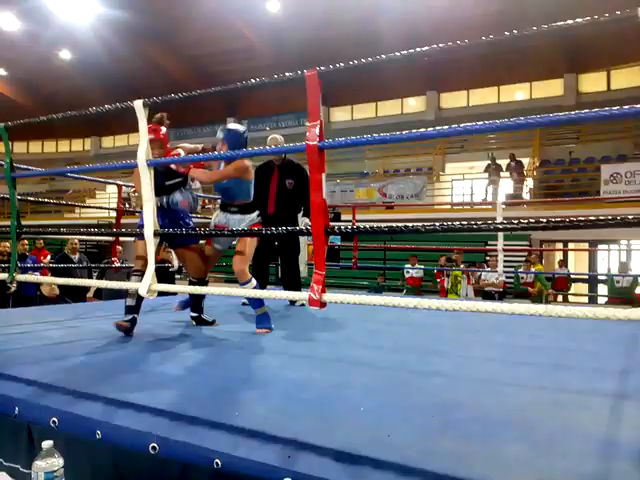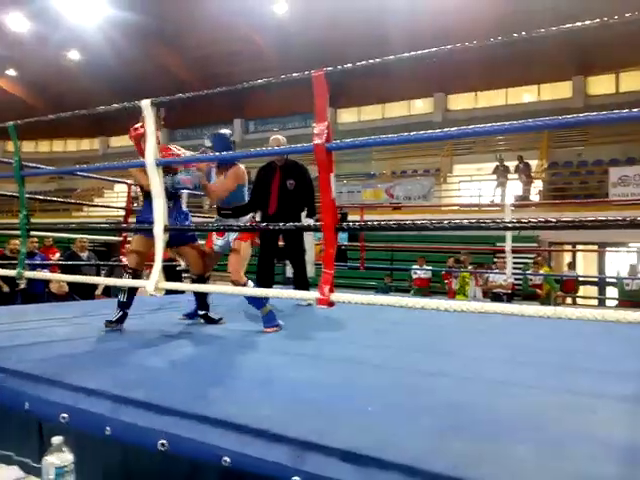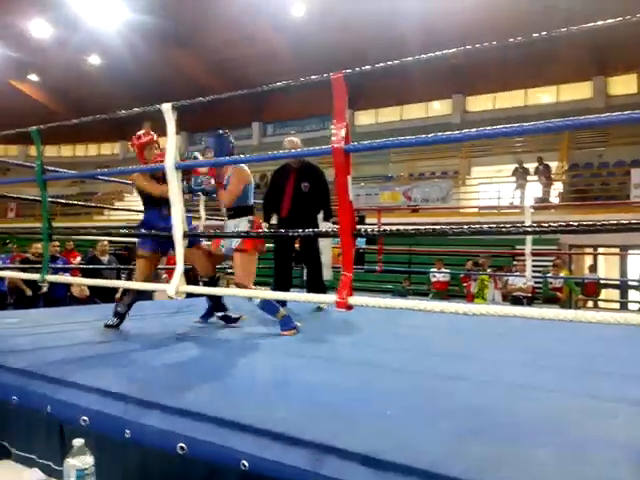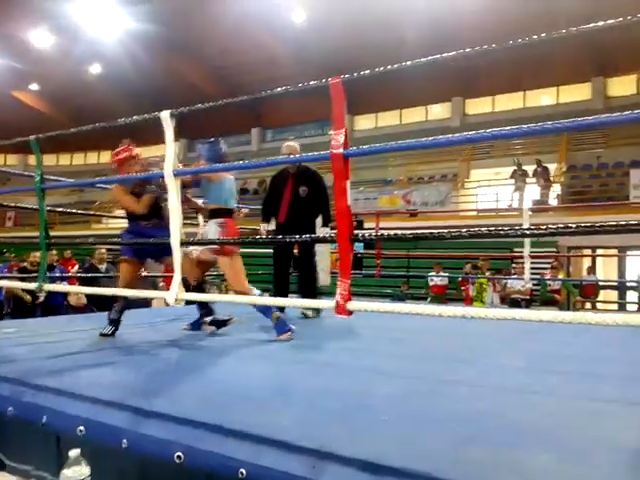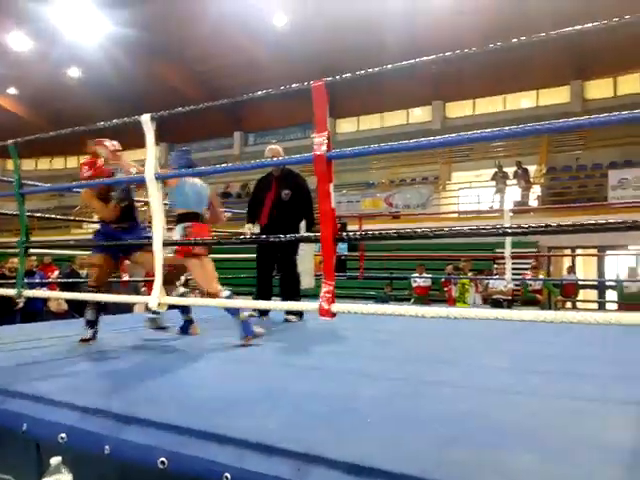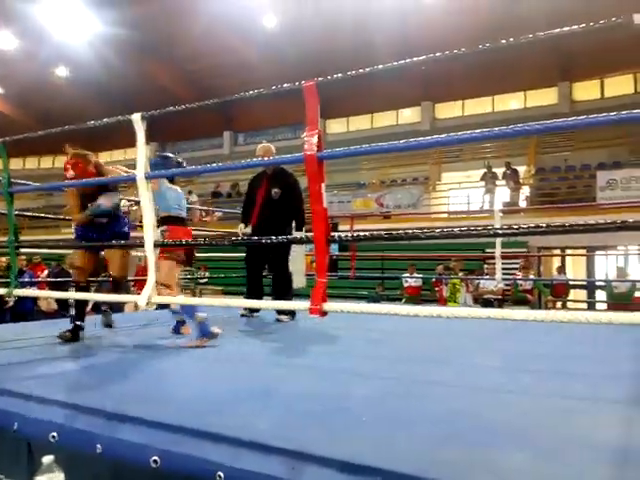
dt=0.1s
person 1, frame 1
left shoulder: (179, 154)
right wrist: (169, 201)
left hip: (180, 220)
right hip: (154, 221)
left knee: (199, 268)
right knee: (141, 262)
left ankle: (196, 312)
right ankle: (130, 316)
person 1, frame 2
left shoulder: (171, 153)
right shoulder: (136, 167)
right elbow: (150, 187)
right wrist: (177, 181)
left hip: (177, 219)
right hip: (150, 219)
left knee: (200, 265)
right knee: (134, 262)
left ankle: (202, 310)
right ankle: (122, 312)
person 1, frame 3
right shoulder: (139, 176)
right elbow: (161, 192)
right hip: (153, 227)
left knee: (208, 268)
right knee: (140, 278)
left ankle: (220, 310)
right ankle: (119, 314)
person 1, frame 4
left shoulder: (151, 178)
right shoulder: (119, 190)
right elbow: (141, 209)
right wrist: (154, 189)
left hip: (162, 233)
right hip: (137, 237)
right knee: (125, 283)
left ankle: (209, 316)
right ankle: (113, 322)
person 1, frame 5
right shoulder: (88, 194)
right elbow: (108, 215)
right wrist: (120, 195)
left hip: (134, 234)
right hip: (108, 236)
right knee: (96, 278)
left ankle: (154, 314)
right ankle: (91, 327)
person 1, frame 6
left shoulder: (106, 175)
right shoulder: (74, 190)
right elbow: (76, 219)
right wrist: (91, 212)
left hip: (115, 231)
right hip: (89, 232)
left knee: (119, 273)
right knee: (80, 275)
left ankle: (107, 308)
right ankle: (77, 325)
person 2, frame 1
left shoulder: (242, 166)
left elbow: (209, 178)
left wrist: (186, 169)
left hip: (246, 221)
right hip: (224, 219)
left knee: (240, 272)
left ankle: (263, 317)
person 2, frame 2
left shoulder: (237, 170)
right shoulder: (211, 167)
left elbow: (216, 195)
left wrist: (200, 178)
left hip: (240, 226)
right hip: (222, 225)
left knee: (236, 276)
left ankle: (270, 316)
person 2, frame 3
left shoulder: (241, 171)
right shoulder: (223, 170)
left elbow: (227, 201)
left wrist: (217, 182)
left hip: (244, 228)
right hip: (231, 228)
left knee: (243, 283)
left ankle: (286, 319)
person 2, frame 4
left shoulder: (210, 174)
right shoulder: (222, 176)
left elbow: (183, 179)
right wrist: (189, 202)
left hip: (221, 231)
right hip: (218, 232)
left knee: (239, 287)
right knee: (192, 271)
left ankle: (281, 323)
person 2, frame 5
left shoulder: (172, 179)
right shoulder: (201, 184)
right elbow: (218, 217)
left hip: (189, 232)
right hip: (200, 231)
left knee: (209, 287)
left ankle: (247, 326)
right ankle: (188, 322)
person 2, frame 6
left shoulder: (155, 183)
right shoulder: (178, 191)
left hip: (171, 236)
right hip: (183, 235)
left knee: (166, 289)
right knee: (161, 284)
left ankle: (205, 328)
right ankle: (181, 323)
person 3, frame 1
left shoulder: (296, 169)
right shoulder: (261, 170)
left elbow: (306, 193)
right elbow: (254, 194)
left wrist: (306, 215)
left hip: (288, 221)
right hip: (266, 220)
left knee: (290, 258)
right knee: (260, 257)
person 3, frame 2
left shoulder: (298, 170)
right shoulder: (264, 171)
left elbow: (308, 193)
right elbow: (255, 194)
left wrist: (309, 215)
right wrist: (251, 213)
left hip: (292, 220)
right hip: (269, 220)
left knee: (297, 256)
right knee: (265, 257)
person 3, frame 3
left shoulder: (313, 171)
right shoulder: (279, 173)
left elbow: (324, 196)
right elbow: (269, 197)
left wrist: (327, 219)
right wrist: (266, 217)
left hip: (307, 222)
right hip: (285, 222)
left knee: (312, 258)
right knee: (281, 259)
left ankle: (317, 296)
person 3, frame 4
left shoulder: (311, 176)
right shoulder: (278, 178)
left elbow: (323, 200)
right elbow: (268, 201)
left wrist: (325, 224)
right wrist: (265, 220)
left hip: (305, 227)
right hip: (283, 227)
left knee: (306, 264)
right knee: (280, 265)
person 3, frame 5
left shoulder: (295, 179)
right shoulder: (263, 181)
left elbow: (307, 205)
right elbow: (254, 203)
left wrist: (309, 229)
right wrist: (250, 222)
left hip: (288, 232)
right hip: (267, 231)
left knee: (288, 269)
right knee: (263, 268)
left ankle: (293, 309)
right ankle: (262, 307)
person 3, frame 6
left shoulder: (287, 178)
right shoulder: (256, 180)
left elbow: (297, 204)
right elbow: (248, 203)
left wrist: (299, 229)
right wrist: (244, 222)
left hip: (280, 231)
right hip: (259, 231)
left knee: (279, 268)
right knee: (252, 265)
left ankle: (284, 309)
